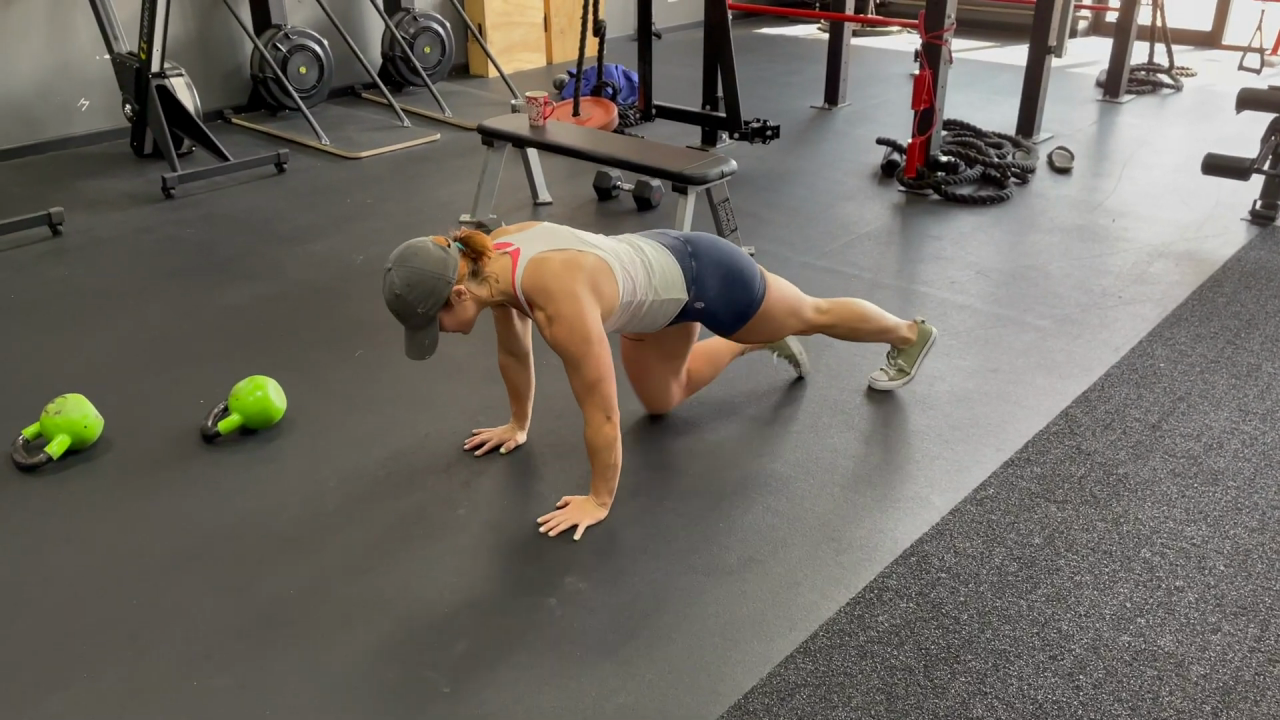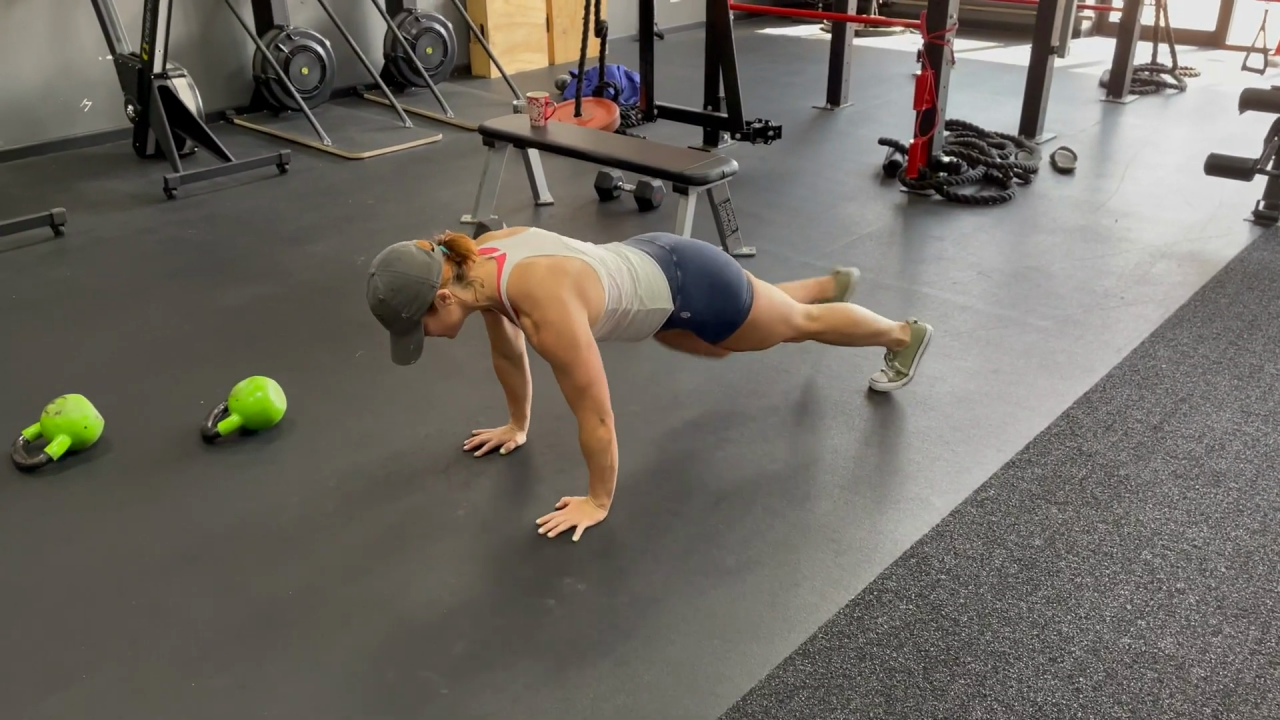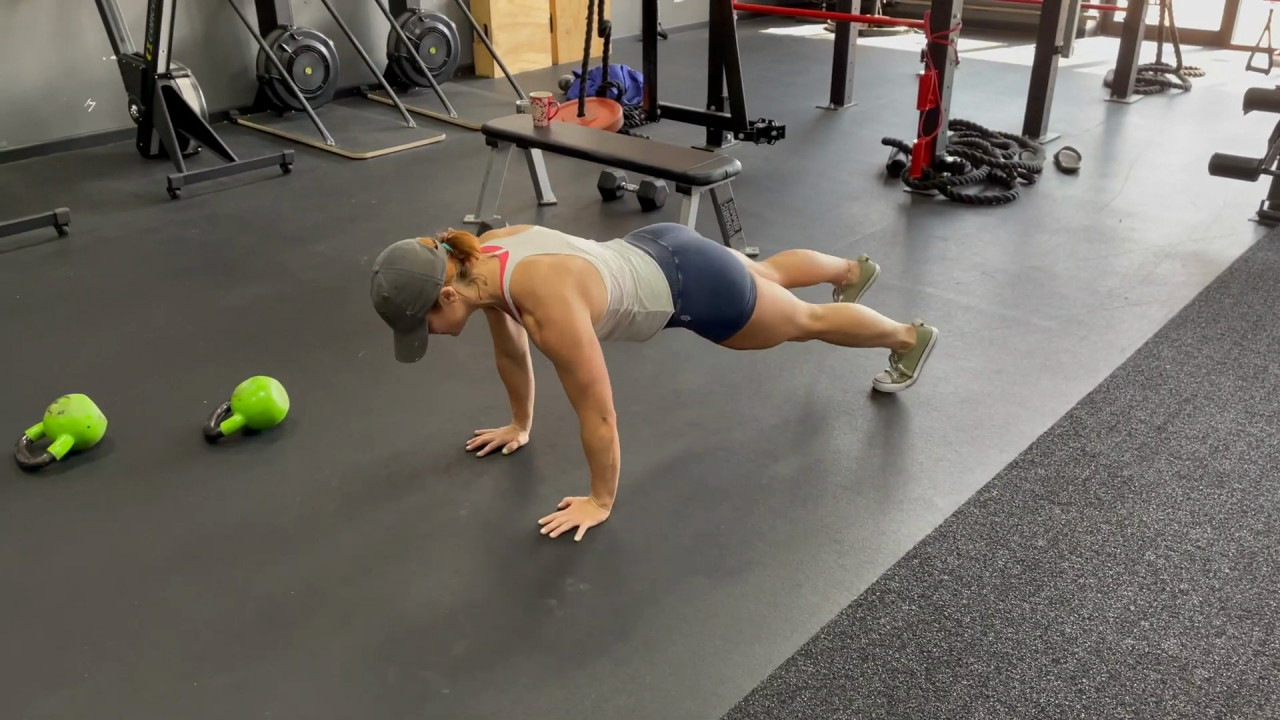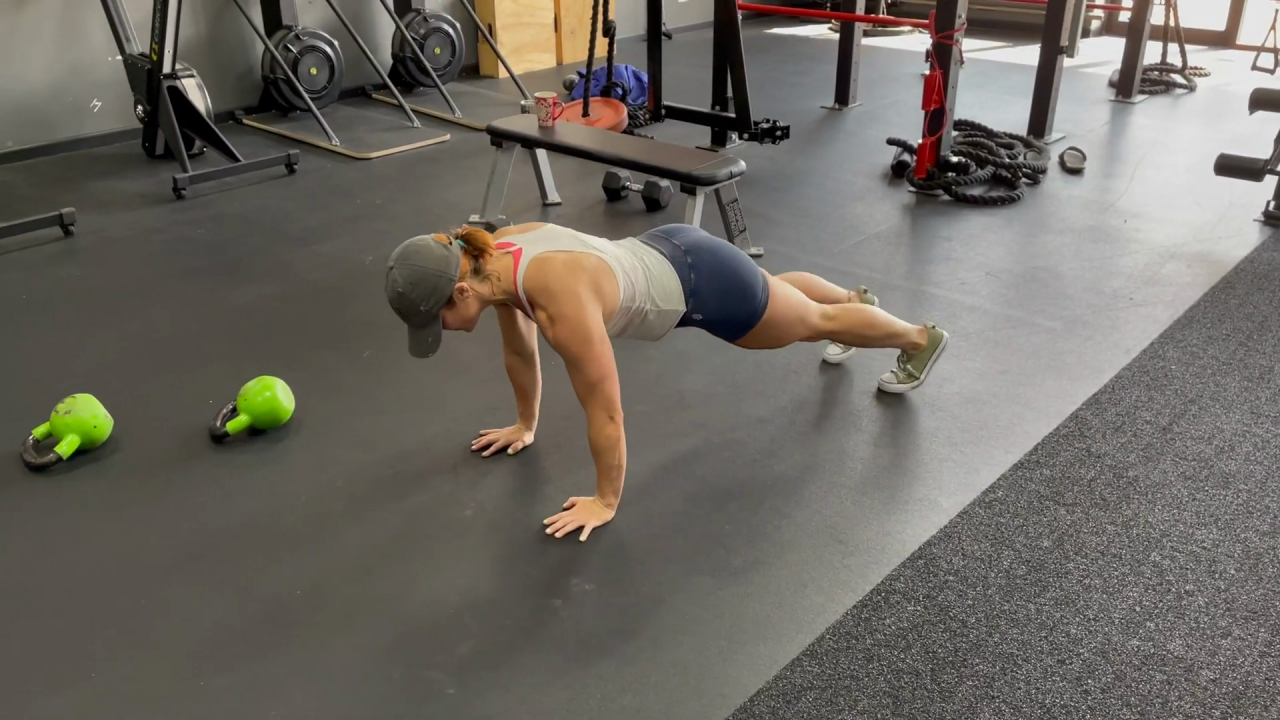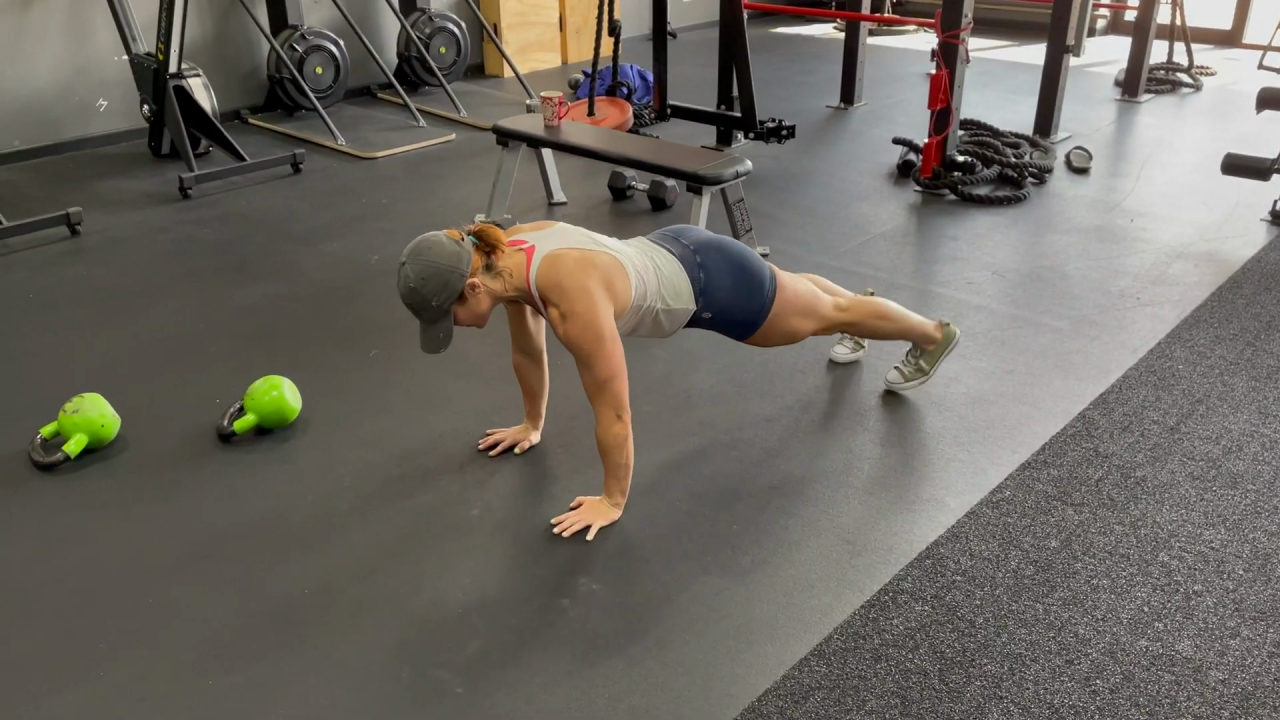
dt=0.2s
person 1, frame 1
left shoulder: (557, 299)
right shoulder: (492, 261)
left elbow: (601, 412)
right elbow: (513, 350)
left wrist: (600, 500)
right wrist: (519, 423)
left hip: (700, 277)
right hip: (657, 260)
left knee: (809, 317)
right knee: (660, 401)
left ankle: (909, 333)
right ankle: (753, 342)
person 1, frame 2
left shoulder: (544, 305)
right shoulder: (479, 264)
left elbow: (596, 415)
right elbow: (507, 353)
left wrist: (598, 502)
right wrist: (518, 425)
left hip: (688, 284)
right hip: (648, 259)
left knee: (800, 325)
right knee: (717, 346)
left ankle: (905, 334)
right ankle: (830, 282)
person 1, frame 3
left shoulder: (546, 303)
right shoulder: (482, 262)
left elbow: (598, 414)
right elbow: (510, 352)
left wrist: (600, 502)
right wrist: (520, 425)
left hip: (691, 285)
right hip: (653, 250)
left knee: (805, 322)
right knee: (767, 273)
left ankle: (910, 338)
right ankle: (853, 272)
person 1, frame 4
left shoulder: (559, 299)
right shoulder: (496, 257)
left elbow: (606, 412)
right elbow: (519, 350)
left wrist: (606, 501)
right wrist: (525, 424)
left hip: (702, 285)
right hip: (664, 253)
left knee: (814, 323)
right knee: (776, 288)
left ankle: (920, 341)
right ankle: (853, 296)
person 1, frame 5
left shoulder: (571, 297)
right shoulder: (507, 256)
left elbow: (613, 410)
right elbow: (527, 349)
left wrist: (613, 501)
right wrist: (532, 423)
left hip: (713, 284)
right hip: (673, 254)
left knee: (823, 314)
right knee: (802, 299)
left ankle: (933, 334)
right ankle: (856, 332)
